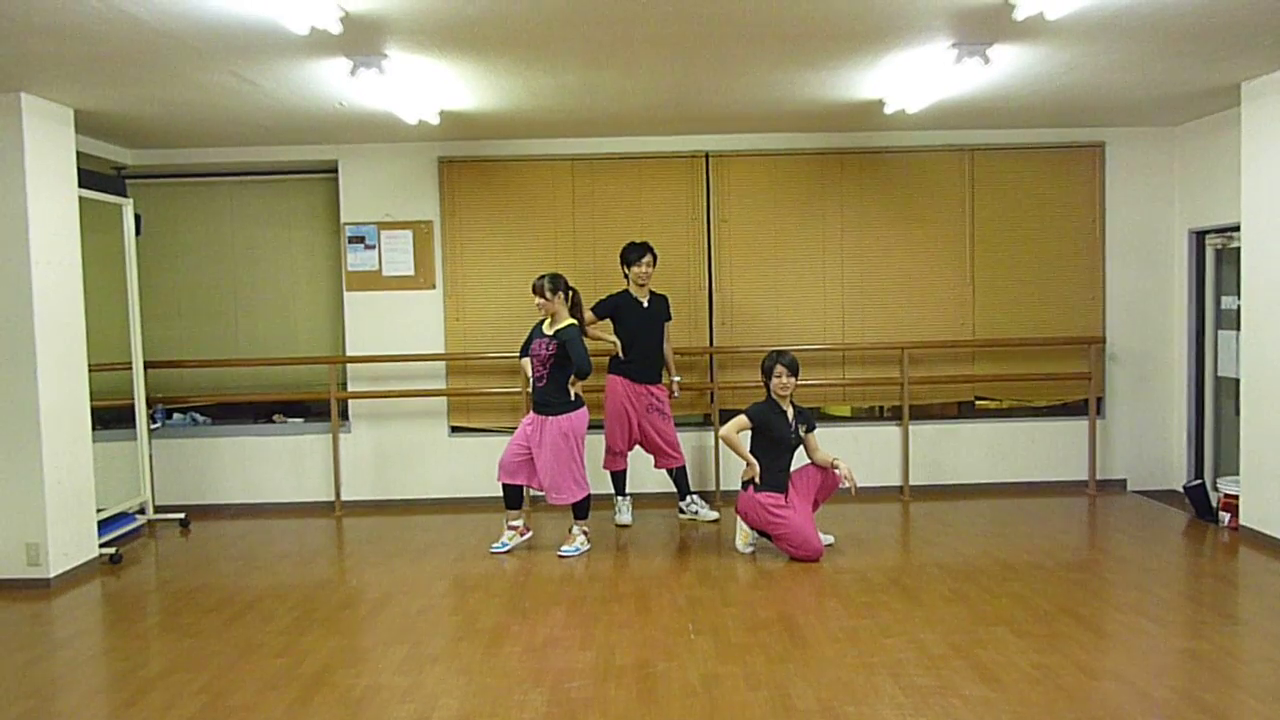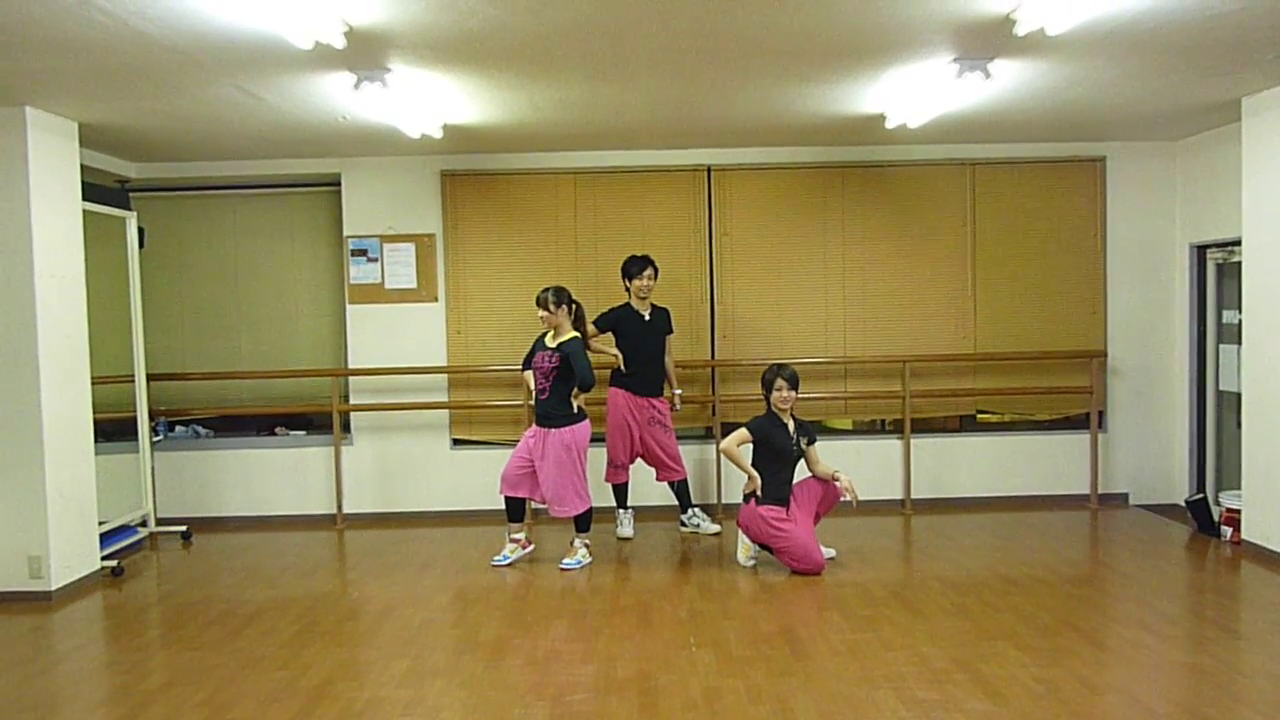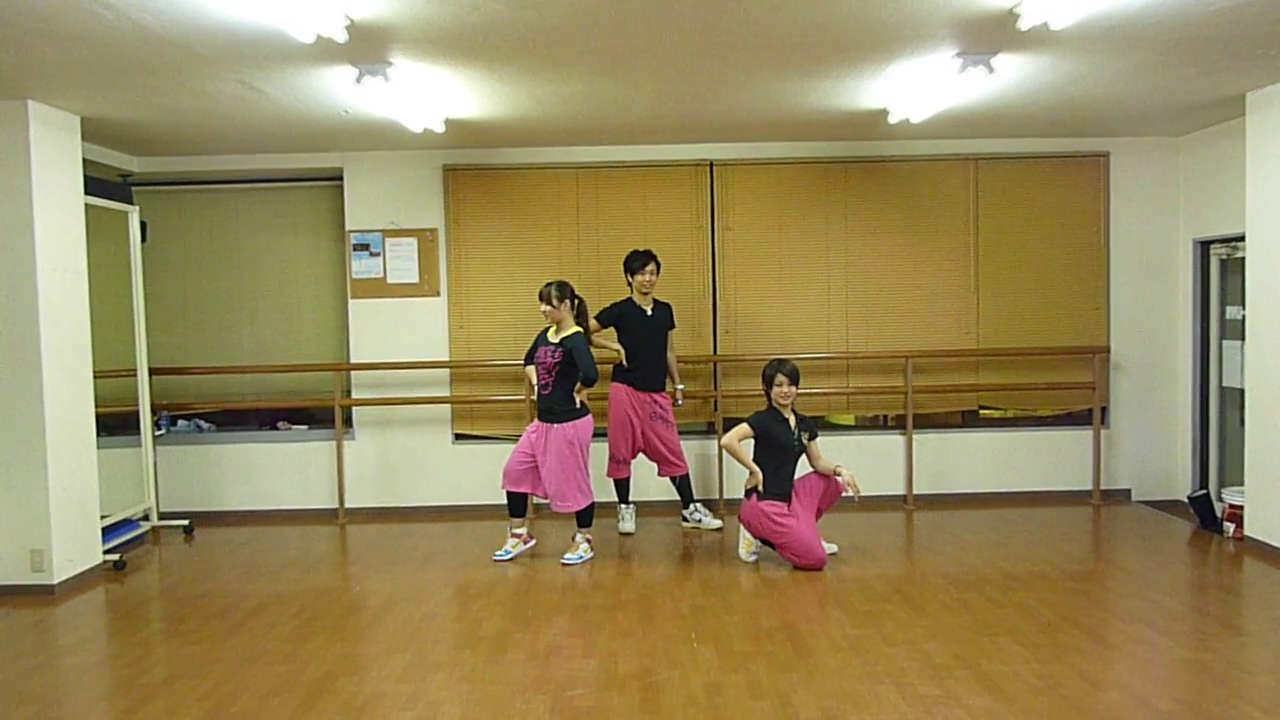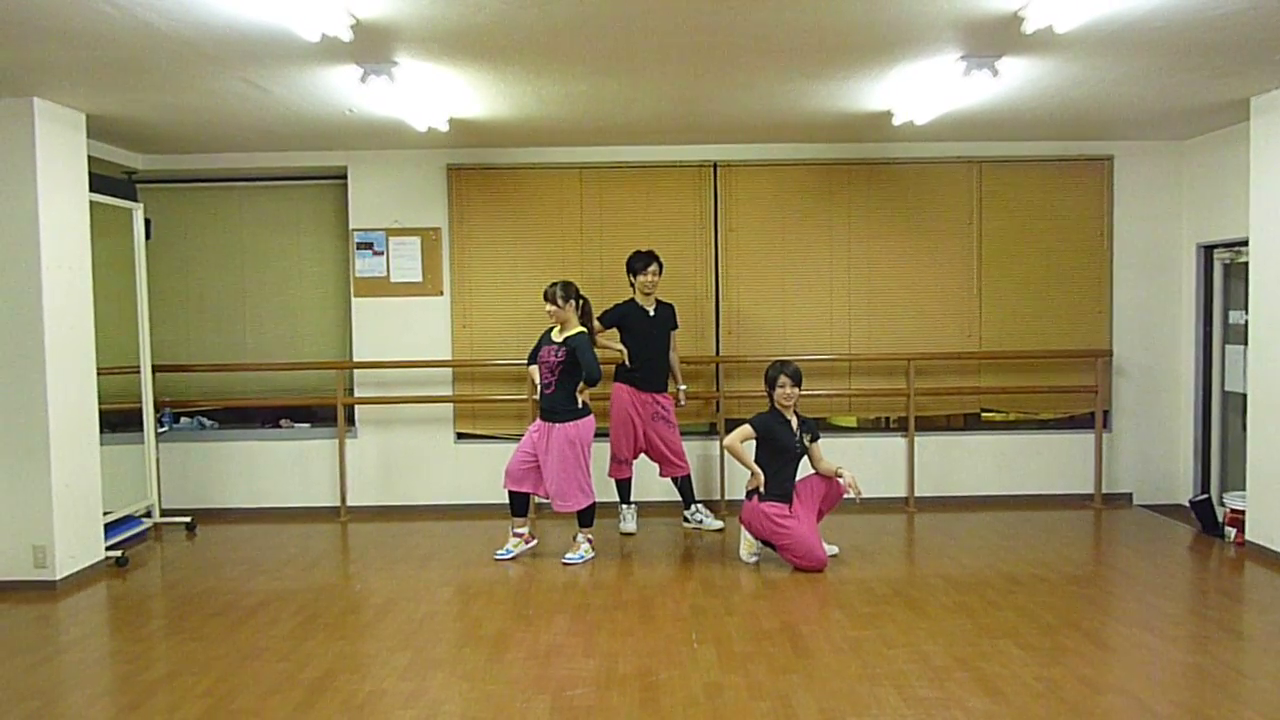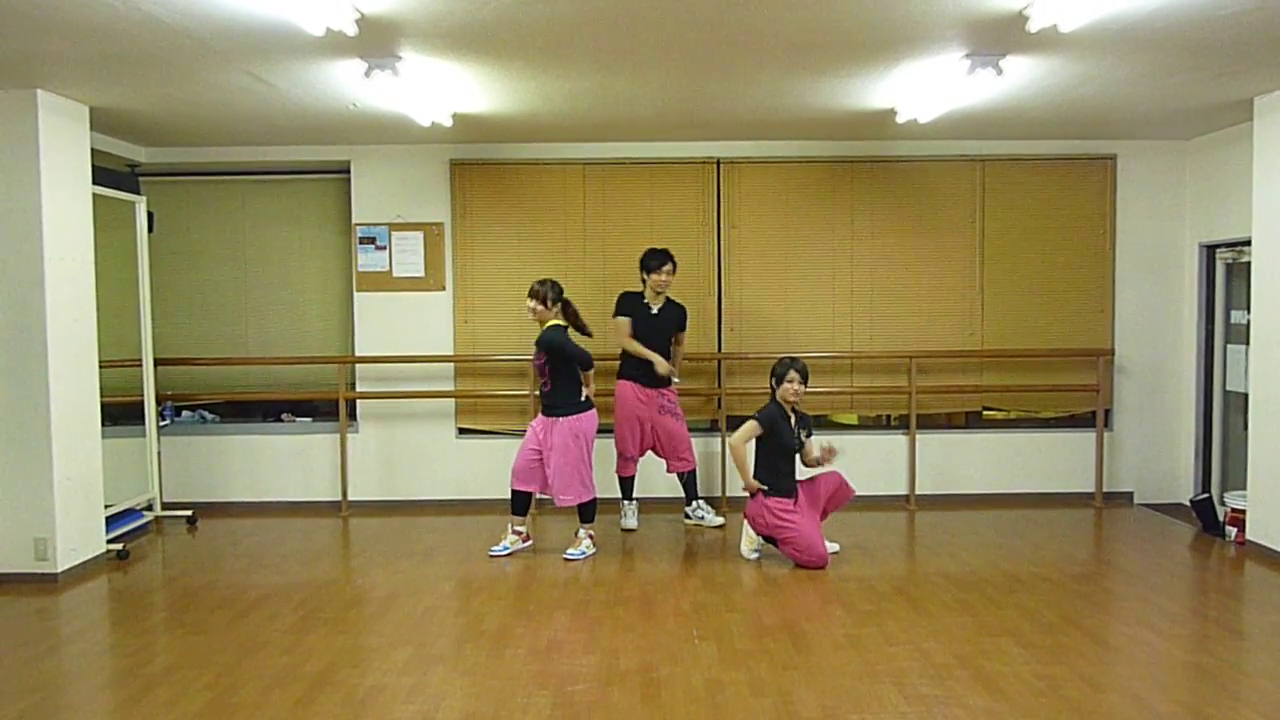
dt=1s
person 1, frame 1
left shoulder: (661, 302)
right shoulder: (616, 302)
left wrist: (674, 377)
right wrist: (611, 338)
left hip: (653, 385)
right hip: (622, 382)
left knee: (668, 443)
right knee: (618, 443)
left ankle: (687, 501)
right ankle: (622, 501)
person 1, frame 2
left shoulder: (663, 315)
right shoulder: (618, 315)
right elbow: (582, 339)
left wrist: (676, 391)
right wrist: (612, 351)
left hip: (655, 398)
right hip: (624, 395)
left knee: (670, 456)
right knee: (620, 456)
left ankle: (689, 514)
right ankle: (624, 514)
person 1, frame 3
left shoulder: (665, 310)
right shoulder: (619, 310)
left wrist: (678, 386)
right wrist: (614, 346)
left hip: (656, 393)
right hip: (625, 390)
left knee: (672, 451)
right knee: (622, 450)
left ankle: (690, 509)
right ankle: (625, 509)
person 1, frame 4
left shoulder: (668, 311)
right shoulder: (622, 311)
left wrist: (680, 386)
right wrist: (617, 347)
left hip: (659, 393)
right hip: (627, 391)
left knee: (673, 452)
right knee: (624, 451)
left ankle: (691, 510)
right ankle: (626, 510)
person 1, frame 5
left shoulder: (677, 310)
right shoulder: (628, 301)
right elbow: (624, 341)
left wrist: (672, 373)
right wrist: (654, 358)
left hip: (662, 388)
right hip: (631, 386)
left knee: (681, 445)
right knee: (628, 449)
left ankle: (694, 506)
right ankle: (628, 505)
person 2, frame 1
left shoulder: (570, 332)
right shoulder: (540, 328)
left elbow: (584, 367)
right elbow: (525, 353)
left wrist: (572, 384)
left hip: (565, 416)
right hip: (538, 415)
left knee: (569, 474)
right knee: (510, 463)
left ankle: (580, 533)
right ankle: (515, 528)
person 2, frame 2
left shoulder: (573, 345)
right shoulder: (542, 340)
left elbow: (587, 379)
right elbow: (527, 365)
left wrist: (574, 397)
left hip: (567, 428)
right hip: (540, 427)
left knee: (571, 487)
right knee: (512, 476)
left ankle: (582, 545)
right ankle: (518, 540)
person 2, frame 3
left shoulder: (576, 340)
right shoulder: (545, 335)
left elbow: (591, 375)
right elbow: (529, 360)
left wrist: (577, 391)
left hip: (570, 423)
right hip: (543, 422)
left knee: (574, 482)
right knee: (514, 471)
left ankle: (584, 540)
right ankle: (519, 535)
person 2, frame 4
left shoulder: (580, 340)
right shoulder: (549, 335)
left elbow: (594, 375)
right elbow: (532, 360)
left wrist: (579, 391)
right wrist: (539, 384)
left hip: (572, 423)
right hip: (545, 421)
left knee: (575, 482)
right knee: (516, 471)
left ankle: (585, 541)
right ankle: (520, 535)
person 2, frame 5
left shoulder: (551, 336)
right shoulder: (547, 333)
left elbow: (585, 360)
left wrist: (588, 388)
left hip: (574, 418)
right hip: (548, 417)
left knee: (576, 476)
right knee: (523, 470)
left ankle: (586, 536)
right ankle: (518, 534)
person 3, frame 1
left shoulder: (803, 415)
right shoulder: (761, 411)
left elbow: (815, 454)
right elbow: (726, 432)
left wrist: (838, 463)
right wrist: (752, 462)
left hip: (785, 487)
right hip: (760, 494)
right knee: (812, 550)
left ankle: (798, 525)
right ankle: (756, 525)
person 3, frame 2
left shoulder: (803, 428)
right shoulder: (762, 424)
left elbow: (816, 466)
right elbow: (726, 445)
left wrist: (838, 475)
right wrist: (753, 475)
left hip: (787, 500)
right hip: (762, 508)
right knee: (813, 563)
left ankle: (800, 538)
right ankle: (758, 539)
person 3, frame 3
left shoulder: (805, 424)
right shoulder: (763, 419)
left elbow: (817, 461)
right elbow: (728, 441)
left wrist: (840, 470)
right wrist: (754, 470)
left hip: (788, 496)
right hip: (764, 503)
right knee: (815, 559)
left ankle: (801, 533)
right ankle: (760, 534)
person 3, frame 4
left shoulder: (807, 425)
right shoulder: (766, 421)
left elbow: (819, 463)
right elbow: (730, 442)
left wrist: (841, 472)
right wrist: (756, 471)
left hip: (790, 498)
right hip: (765, 505)
right knee: (816, 560)
left ankle: (802, 534)
right ankle: (760, 535)
person 3, frame 5
left shoulder: (801, 419)
right shoulder: (769, 414)
left elbow: (807, 461)
right elbow: (735, 442)
left wrist: (823, 458)
right wrist: (748, 482)
left hip: (792, 493)
right hip: (769, 501)
right knee: (817, 558)
left ankle: (805, 533)
right ankle: (760, 534)
